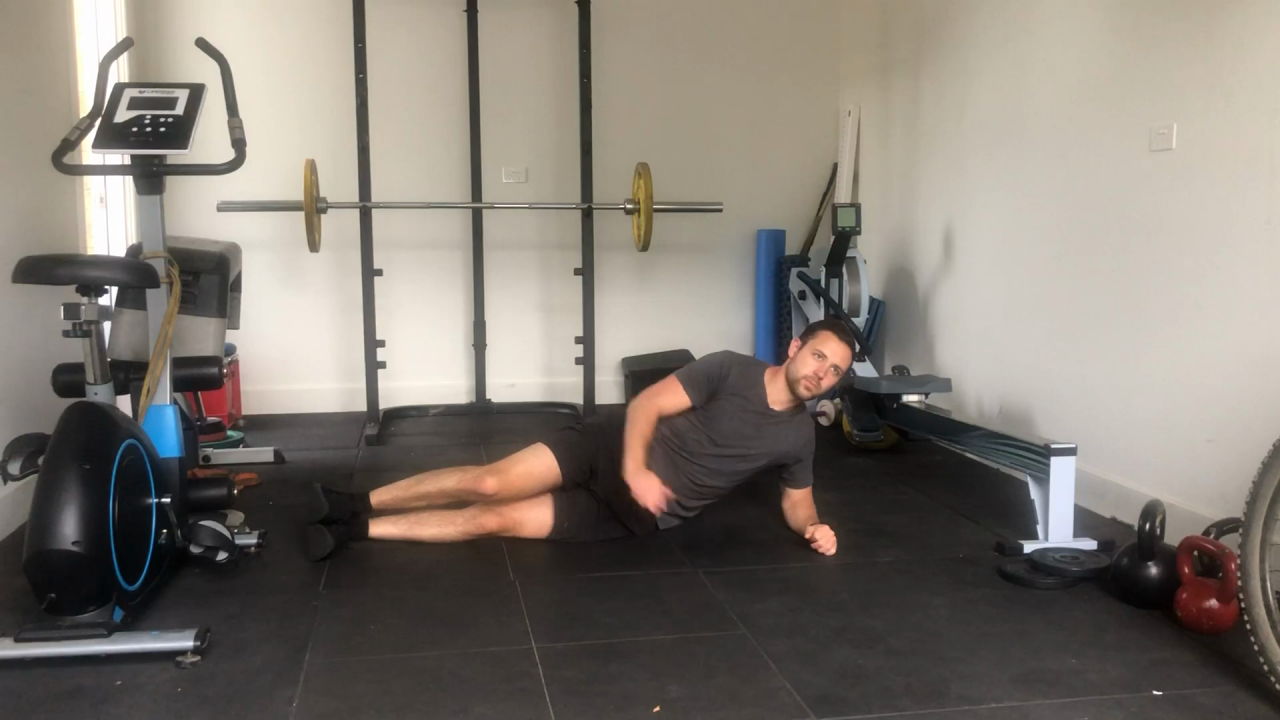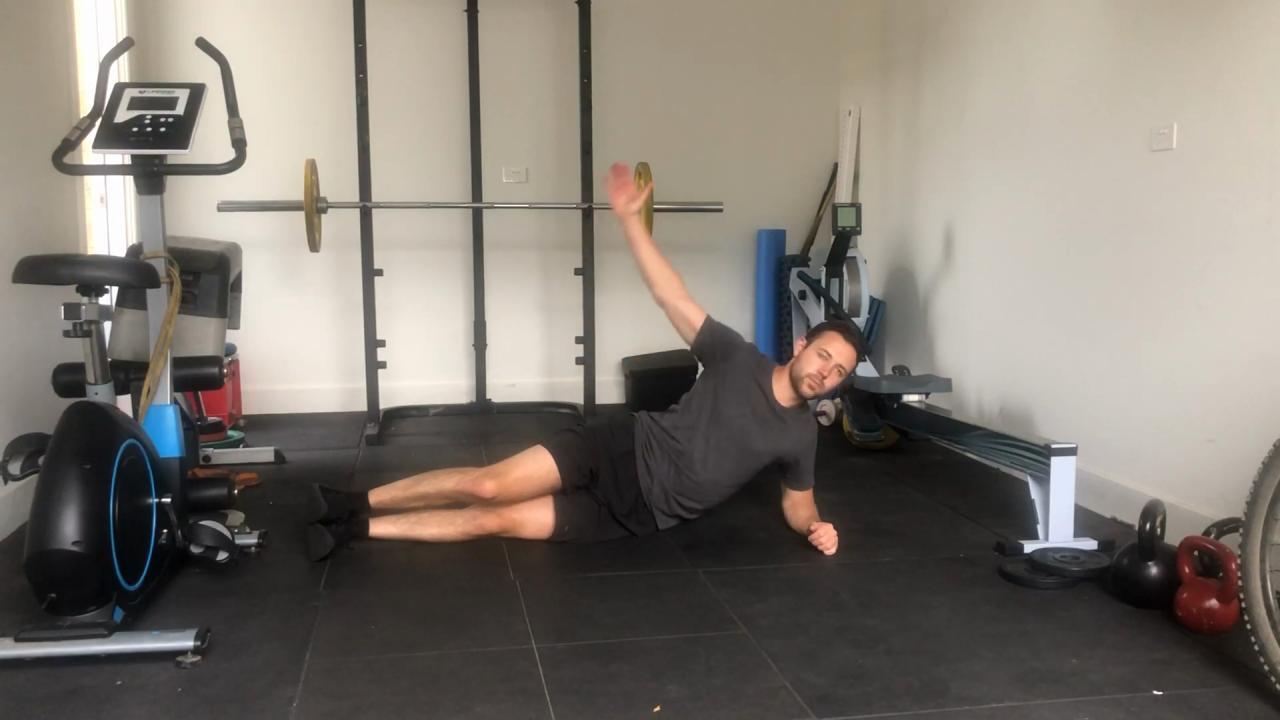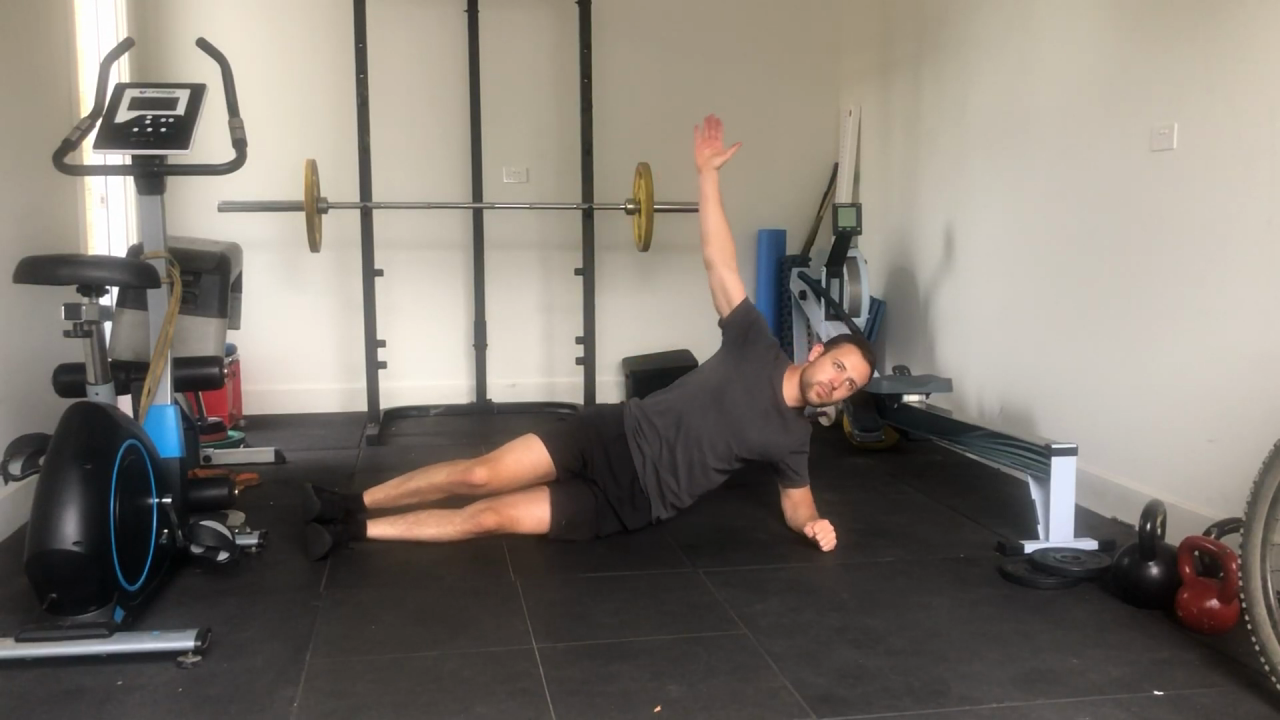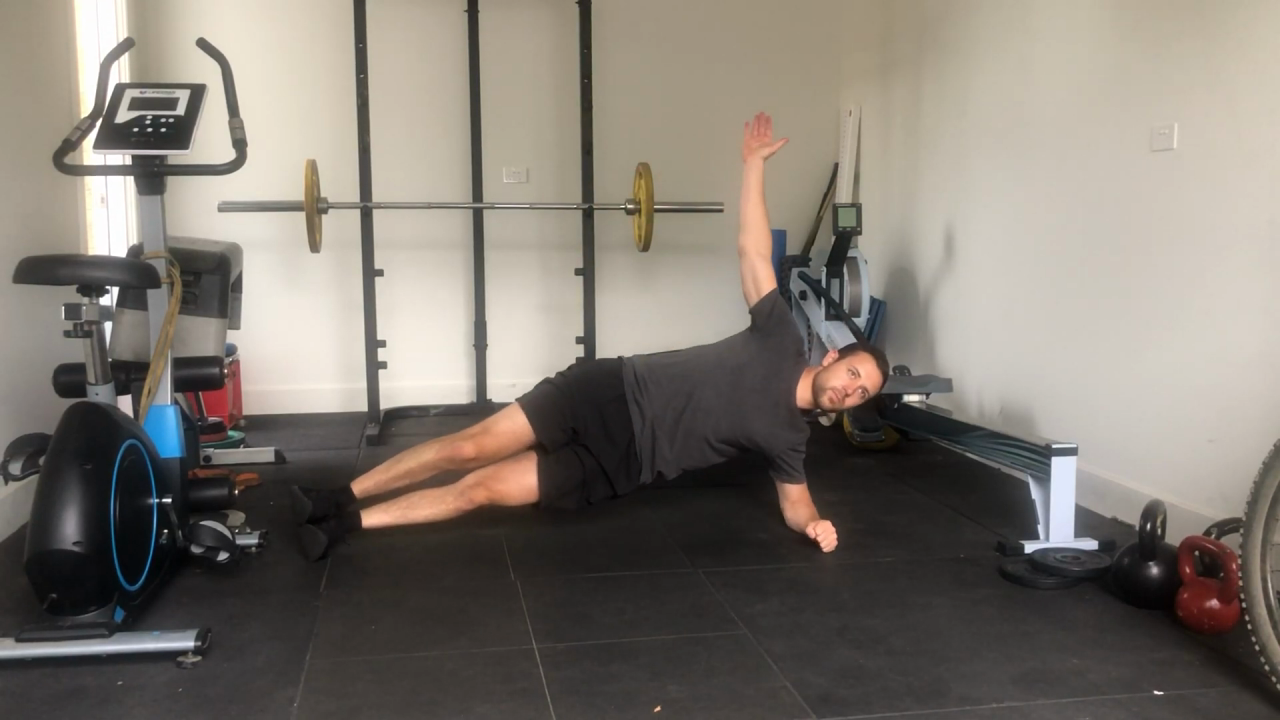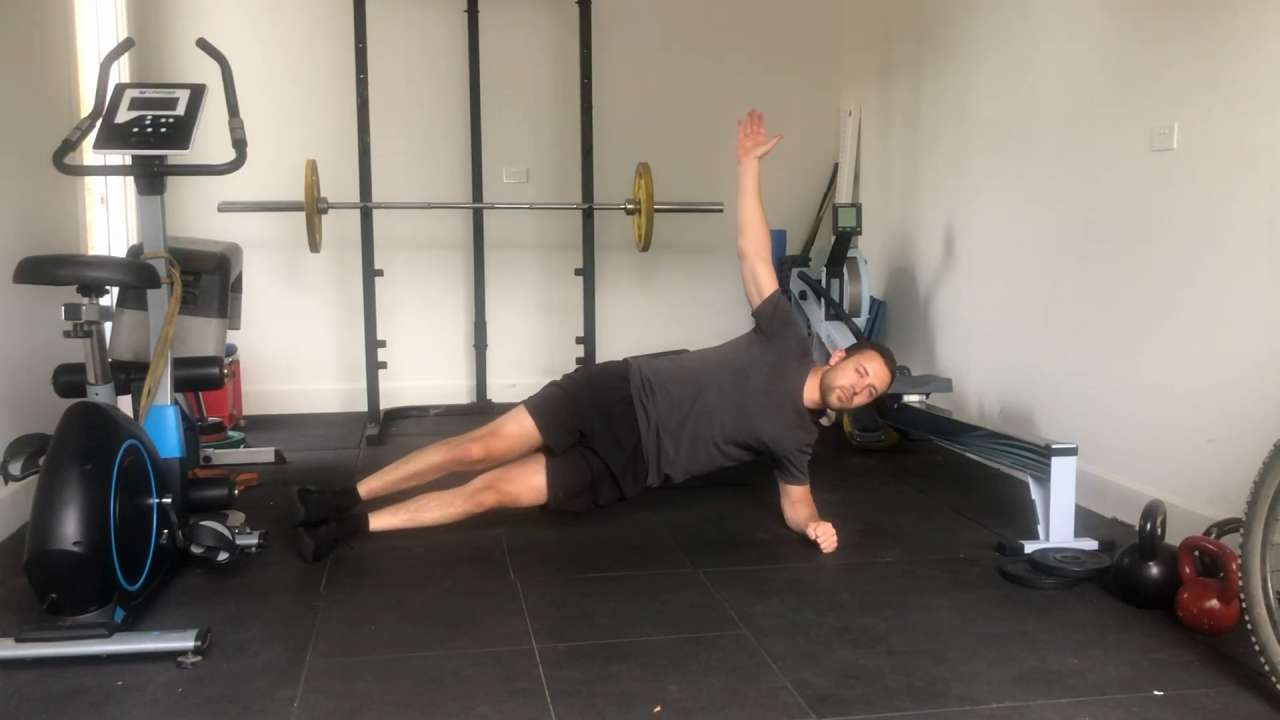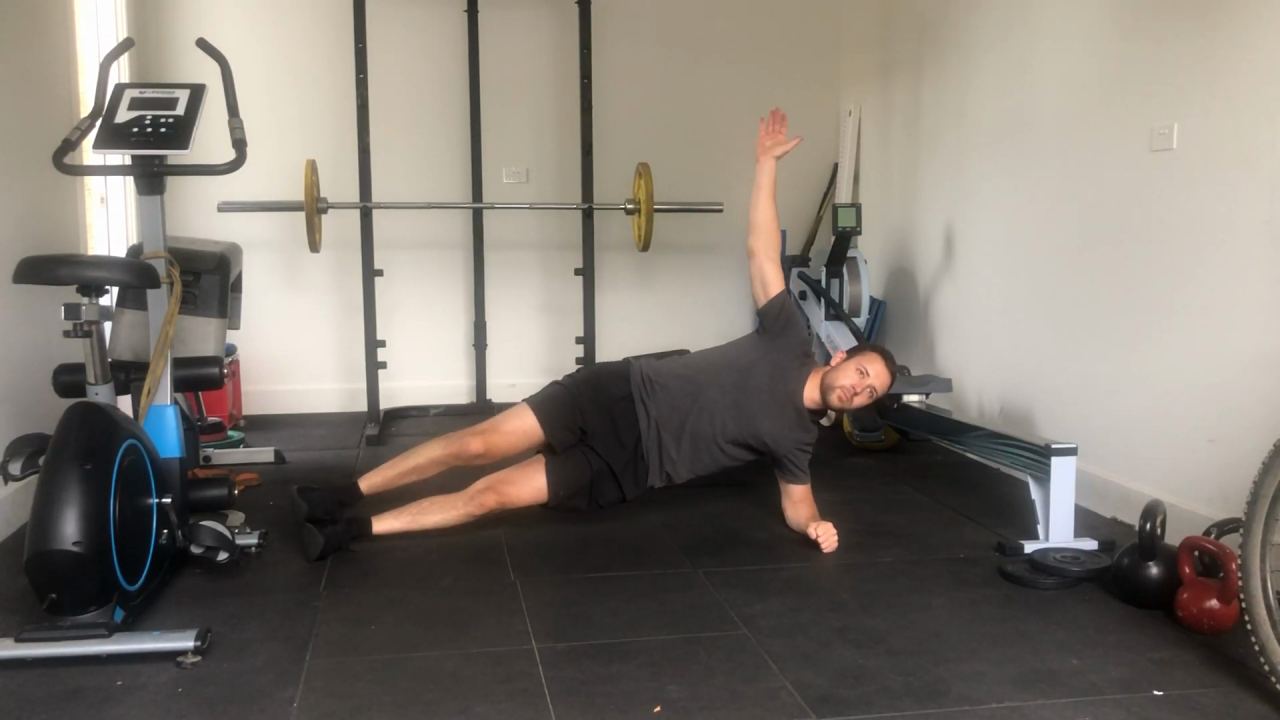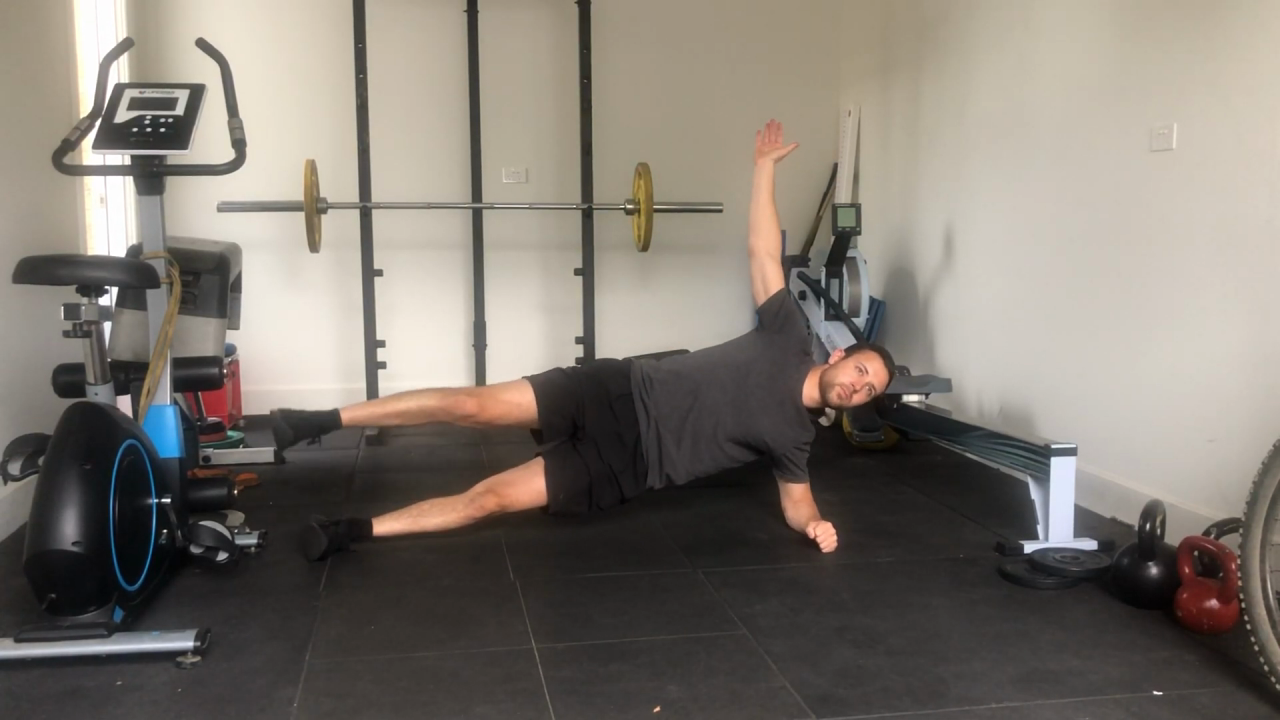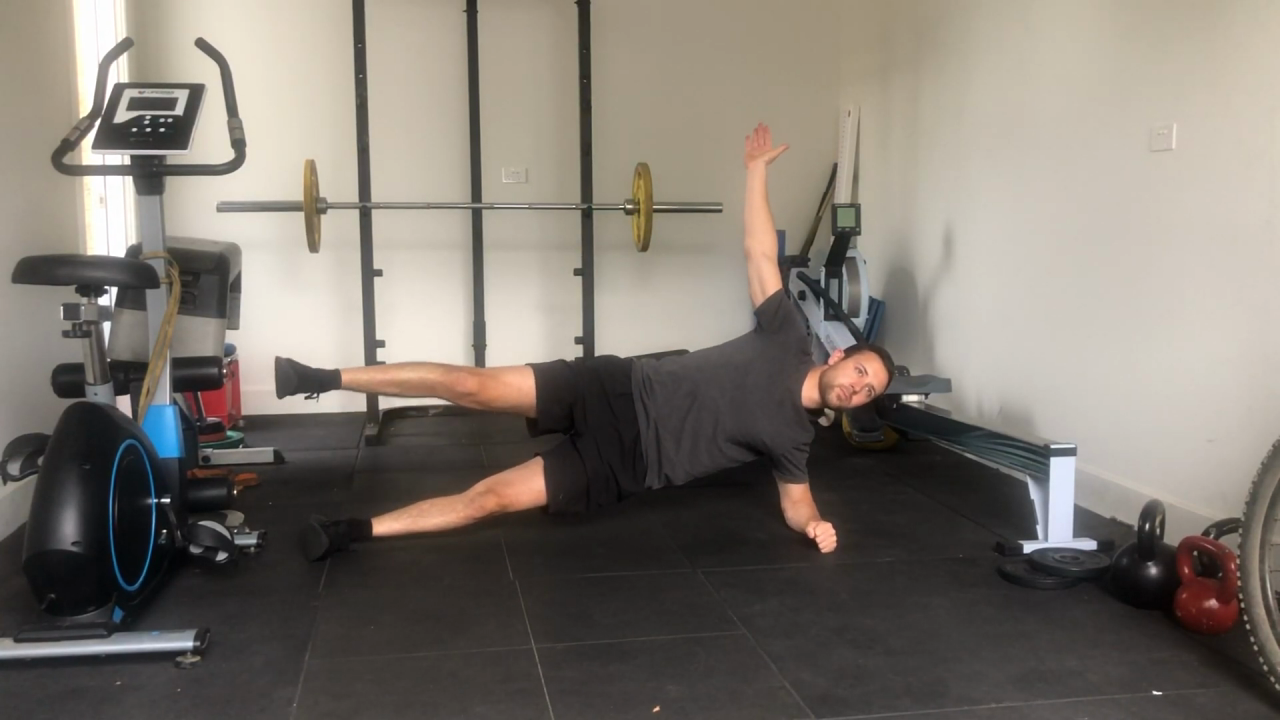
dt=0.4s
person 1, frame 1
left shoulder: (799, 434)
right shoulder: (730, 370)
left elbow: (797, 501)
right elbow: (646, 403)
left wrist: (813, 527)
right wrist: (634, 465)
left hip: (632, 515)
right hip: (615, 447)
left knee: (494, 520)
right knee: (493, 484)
left ankle: (359, 529)
right ankle: (360, 505)
person 1, frame 2
left shoulder: (799, 435)
right shoulder: (736, 359)
left elbow: (797, 504)
right elbow: (670, 295)
left wrist: (815, 527)
right wrist: (630, 218)
left hip: (638, 512)
right hip: (623, 447)
left knee: (495, 520)
right knee: (491, 487)
left ankle: (359, 531)
right ankle: (357, 507)
person 1, frame 3
left shoulder: (793, 436)
right shoulder: (756, 348)
left elbow: (795, 500)
right elbow: (718, 262)
left wrist: (814, 526)
right wrist: (707, 172)
left hip: (632, 500)
right hip: (616, 434)
left knee: (490, 516)
right knee: (482, 476)
left ankle: (354, 531)
right ankle: (353, 506)
person 1, frame 4
left shoulder: (789, 434)
right shoulder: (782, 343)
left elbow: (794, 499)
right elbow: (753, 249)
left wrist: (815, 525)
right wrist: (754, 162)
left hip: (618, 458)
right hip: (609, 392)
left knee: (482, 489)
right knee: (473, 449)
left ankle: (350, 523)
right ankle: (343, 499)
person 1, frame 5
left shoulder: (797, 434)
right shoulder: (788, 342)
left elbow: (795, 499)
right elbow: (753, 252)
left wrist: (816, 525)
right wrist: (749, 162)
left hip: (627, 459)
right hip: (618, 394)
left knee: (492, 491)
right knee: (481, 450)
left ankle: (351, 525)
right ankle: (345, 501)
person 1, frame 6
left shoulder: (798, 434)
right shoulder: (790, 341)
left elbow: (796, 499)
right elbow: (761, 251)
left wrist: (816, 525)
right wrist: (766, 162)
left hip: (629, 461)
right hip: (619, 394)
left knee: (491, 494)
right knee: (481, 443)
left ankle: (356, 528)
right ankle: (347, 496)
person 1, frame 7
left shoulder: (795, 434)
right shoulder: (789, 338)
left elbow: (796, 500)
right elbow: (764, 250)
left wrist: (816, 525)
right wrist: (766, 164)
left hip: (626, 462)
right hip: (620, 393)
left knee: (490, 496)
right knee: (474, 405)
left ankle: (352, 530)
right ankle: (324, 422)
person 1, frame 8
left shoulder: (793, 434)
right shoulder: (788, 340)
left elbow: (795, 502)
right elbow: (760, 253)
left wrist: (816, 525)
right wrist: (756, 168)
left hip: (623, 462)
right hip: (618, 392)
left knee: (490, 497)
right knee: (473, 384)
left ankle: (352, 531)
right ankle: (323, 379)
